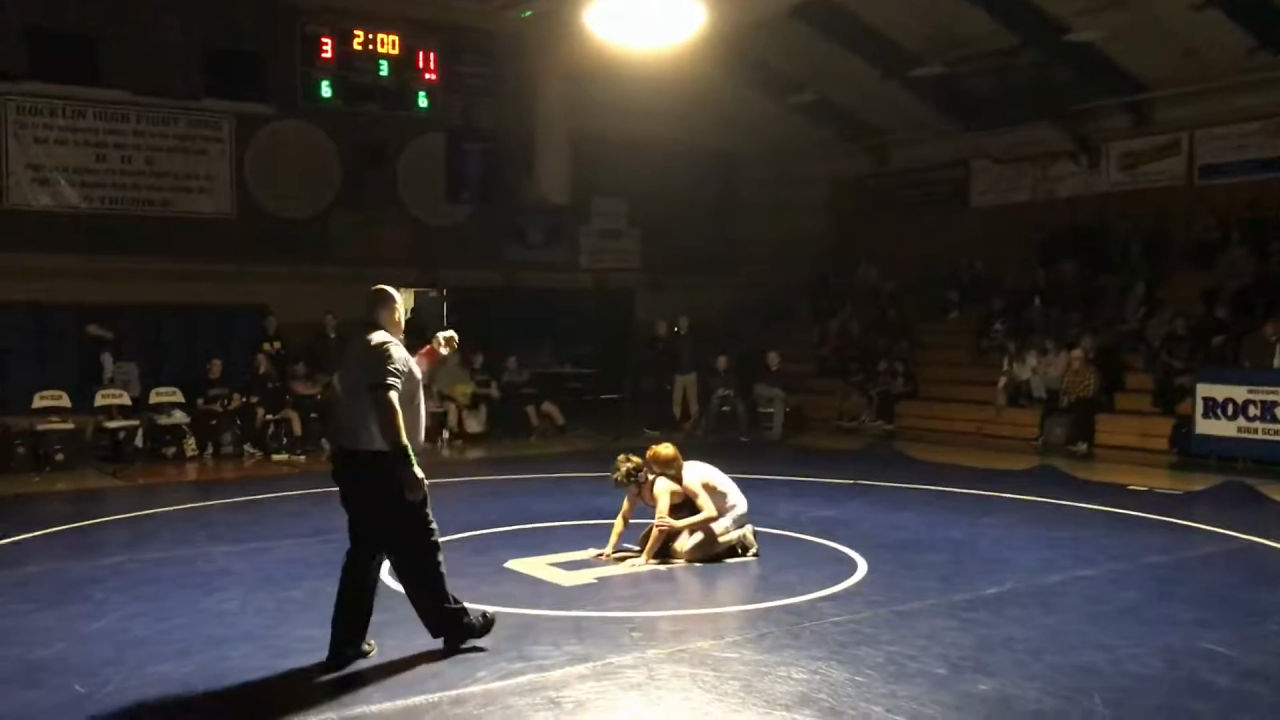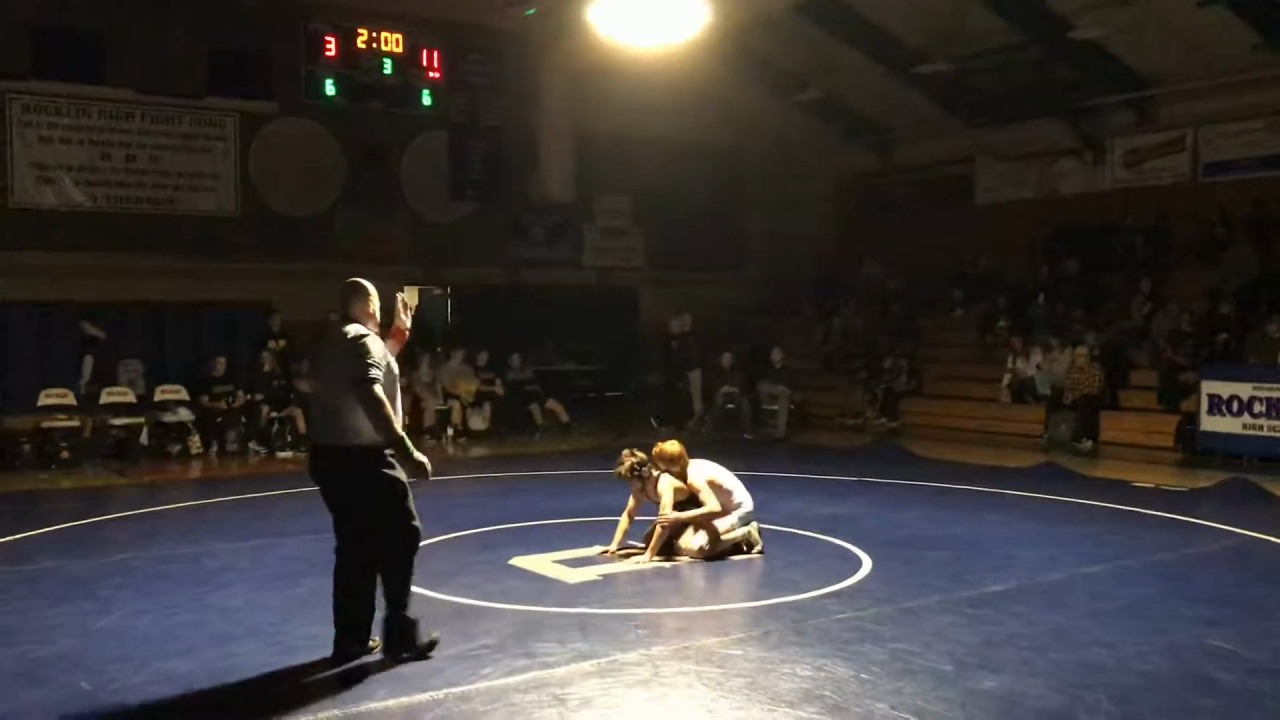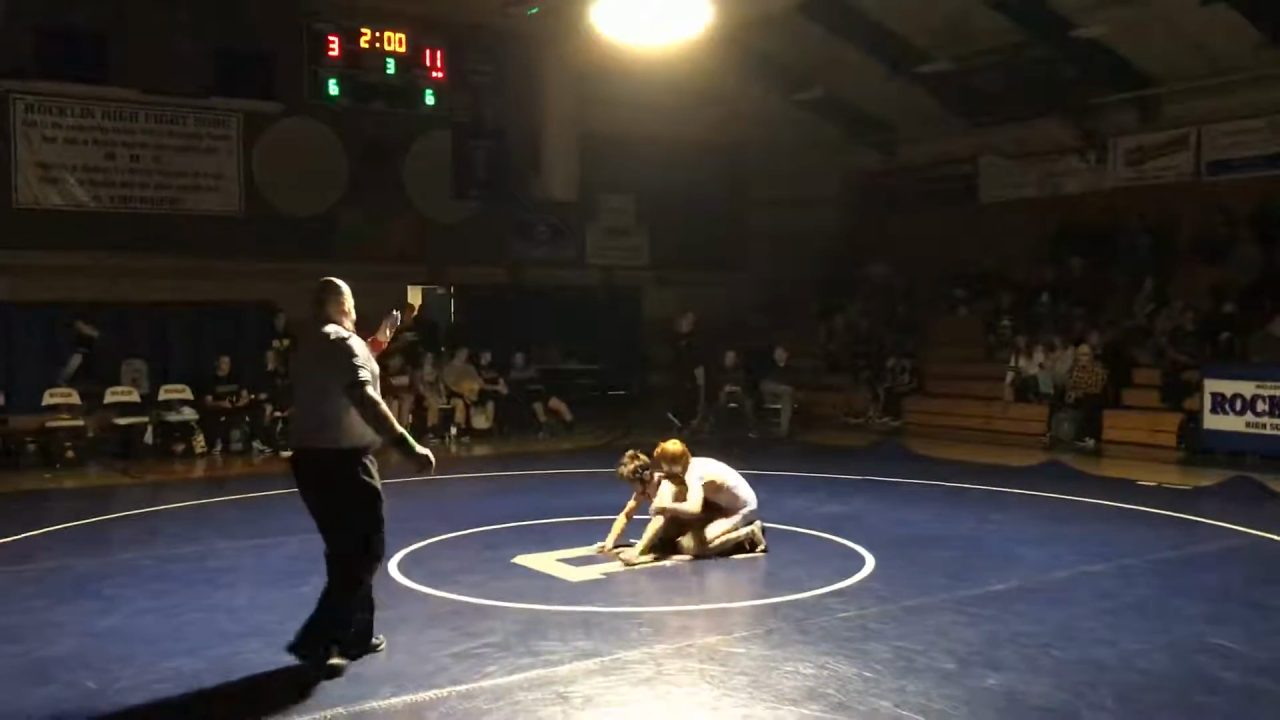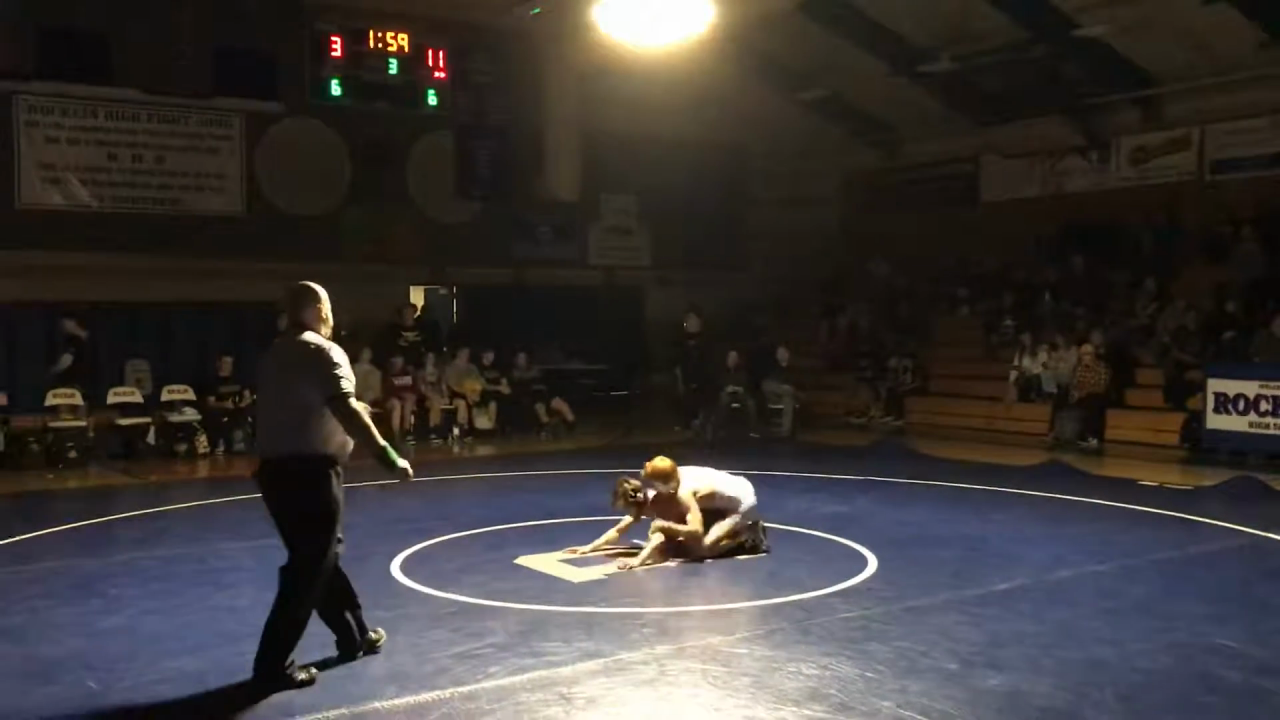
dt=0.2s
person 1, frame 1
left shoulder: (360, 348)
right shoulder: (385, 347)
right elbow: (386, 404)
right wrist: (408, 461)
left hip: (353, 460)
right hip: (380, 463)
left knee: (365, 551)
right knee: (418, 546)
left ankle: (347, 642)
right ankle: (452, 624)
person 1, frame 2
left shoulder: (334, 343)
right shoulder: (361, 340)
right elbow: (371, 397)
left wrist: (401, 330)
right wrist: (408, 450)
left hip: (330, 456)
right hip: (363, 458)
left knee: (354, 548)
right knee: (401, 537)
left ankle: (351, 638)
right ankle: (401, 634)
person 1, frame 3
left shoulder: (306, 346)
right shoulder: (344, 343)
right elbow: (364, 399)
left wrist: (379, 342)
right wrist: (408, 445)
left hip: (309, 460)
right hip: (342, 461)
left knee: (346, 549)
right knee: (363, 551)
left ankle: (357, 636)
right ankle: (316, 641)
person 1, frame 4
left shoulder: (275, 354)
right shoulder: (323, 352)
right elbow: (345, 409)
left wrist: (334, 436)
right wrist: (388, 456)
left hip: (276, 468)
right hip: (309, 470)
left knee: (320, 556)
right knee: (309, 567)
left ankle: (355, 636)
right ankle: (272, 663)
person 2, frame 1
left shoulder: (689, 480)
left elbow: (711, 513)
left wrist: (672, 531)
left hip: (732, 511)
right hip: (718, 508)
left knee: (687, 552)
left ankle: (740, 536)
person 2, frame 2
left shoulder: (694, 477)
left elbow: (714, 509)
left hip: (739, 509)
right hip: (724, 506)
left knee: (694, 548)
left ankle: (745, 533)
person 2, frame 3
left shoulder: (693, 475)
left elbow: (693, 510)
left wrist: (663, 506)
left hip: (743, 508)
right hip: (730, 505)
left knee: (695, 547)
left ankle: (750, 532)
person 2, frame 4
left shoulder: (681, 493)
left elbow: (696, 531)
left wrist: (662, 529)
right wrist: (589, 547)
left hip: (741, 501)
right hip: (723, 499)
left knee: (700, 548)
left ankle: (748, 533)
